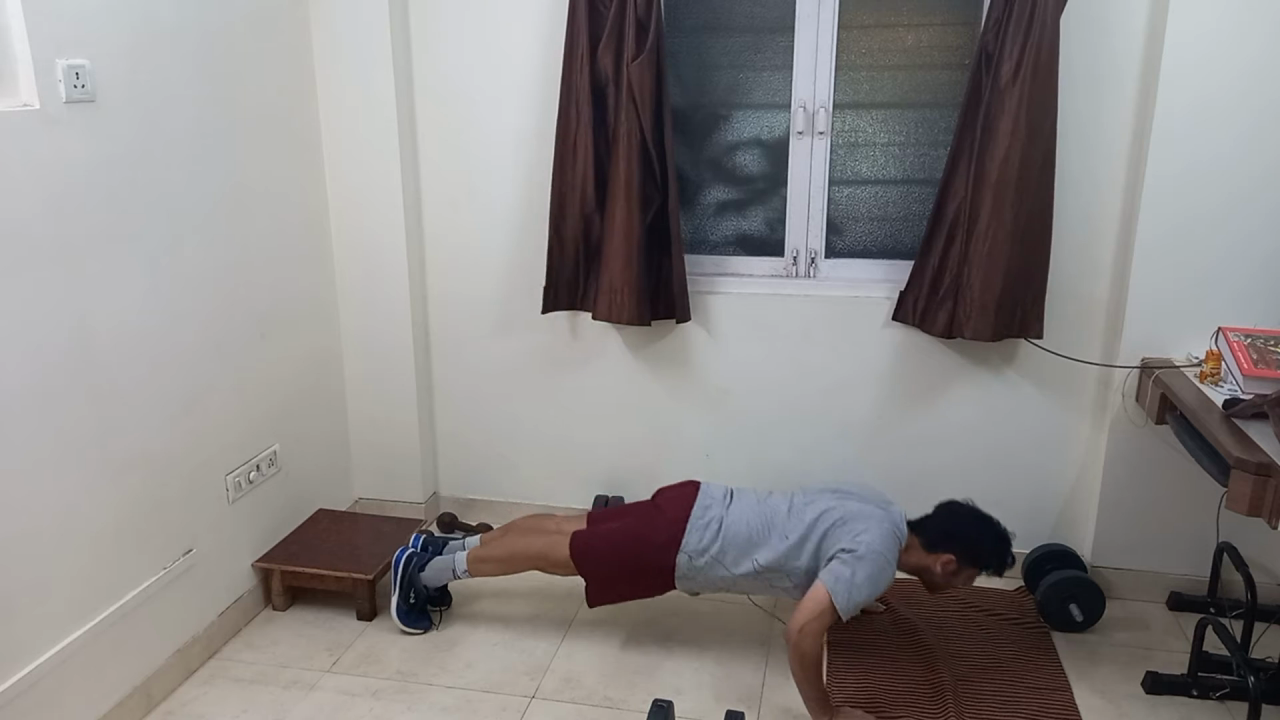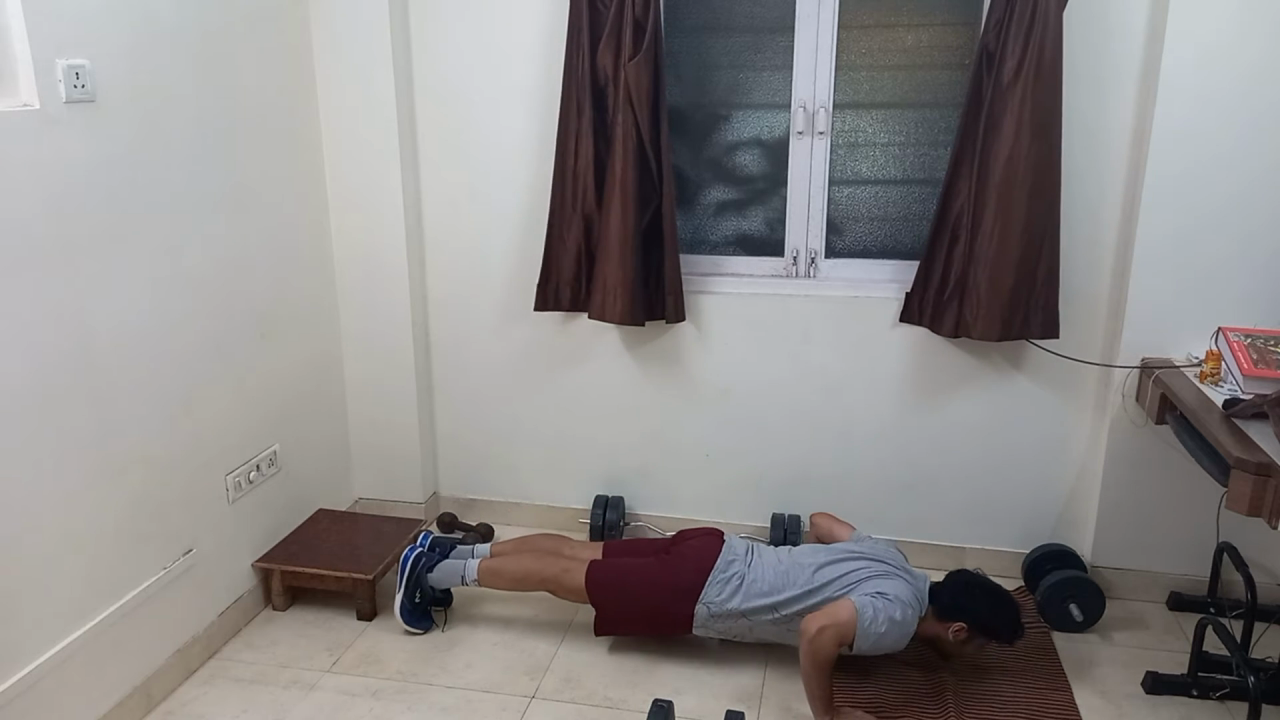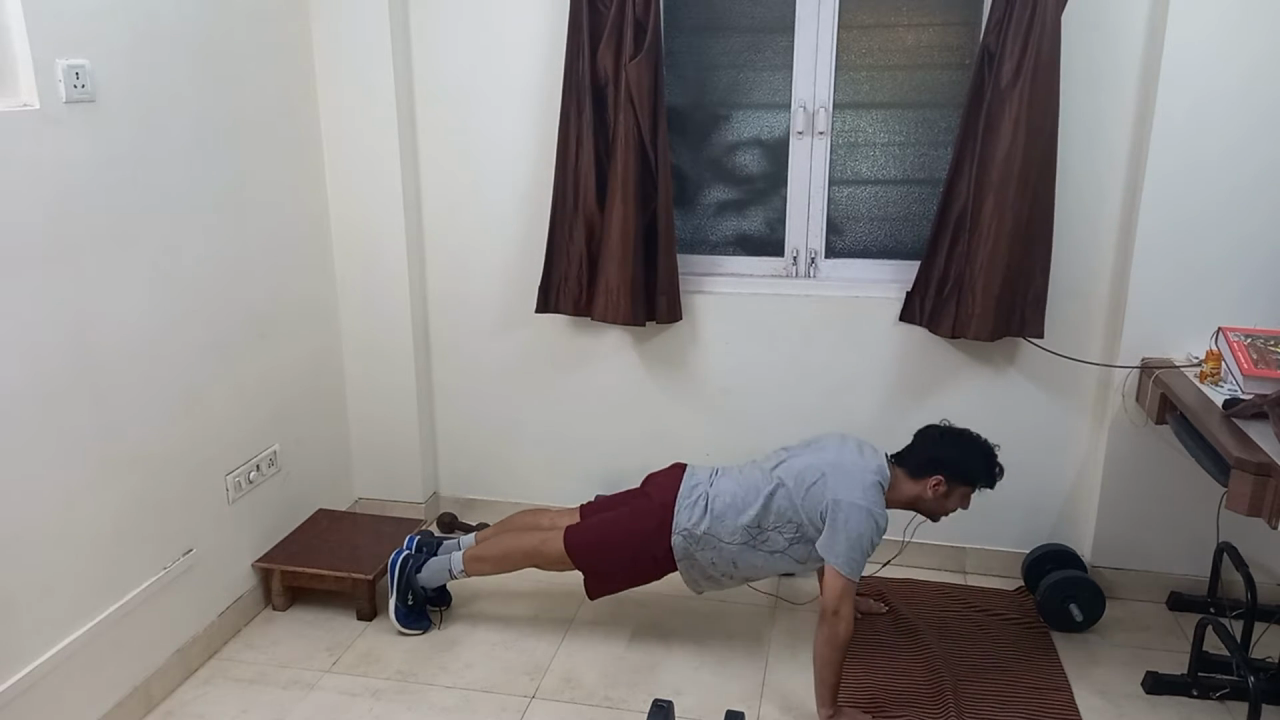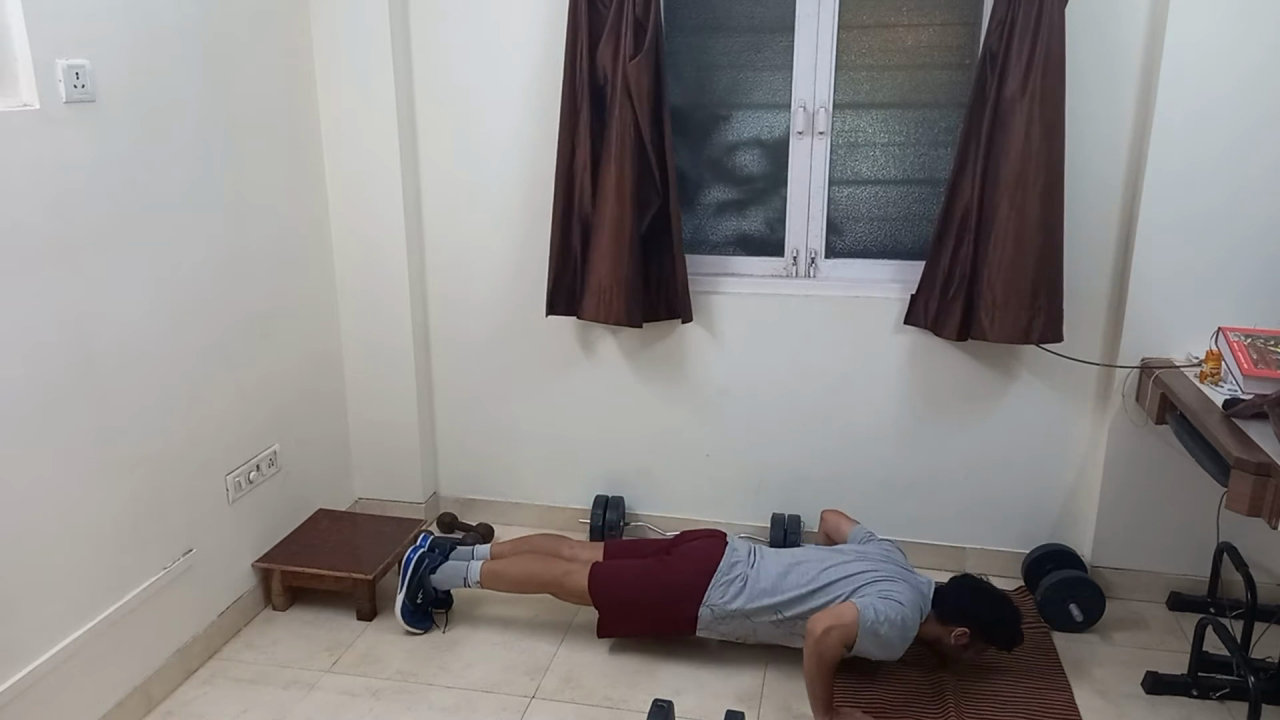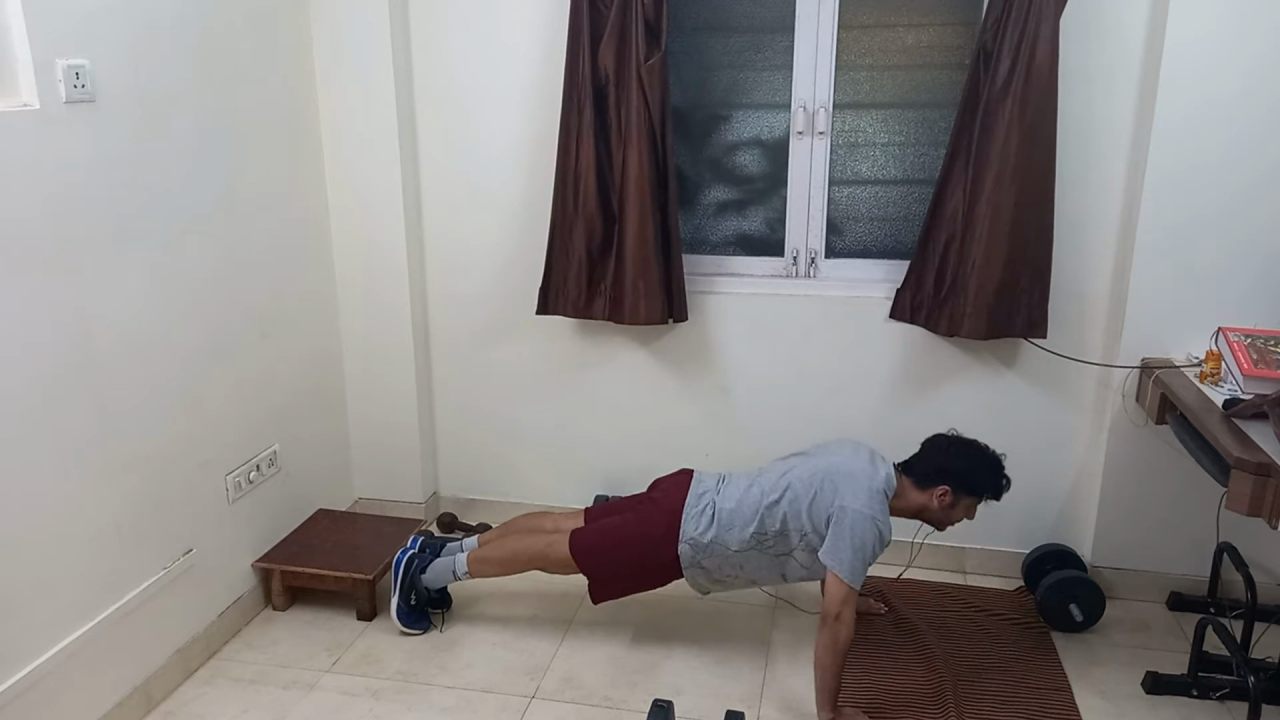
dt=1s
person 1, frame 1
left shoulder: (881, 511)
right shoulder: (877, 560)
right elbow: (801, 630)
left wrist: (845, 596)
left hip: (695, 508)
right hip: (685, 545)
left knee: (565, 529)
right knee: (554, 553)
left ankle: (441, 549)
right ankle: (428, 569)
person 1, frame 2
left shoulder: (892, 560)
right shoulder: (896, 616)
left elbow: (821, 520)
right elbow: (817, 632)
left hip: (715, 555)
right hip: (703, 594)
left knee: (579, 555)
right knee: (566, 579)
left ankle: (452, 553)
right ankle: (435, 571)
person 1, frame 3
left shoulder: (862, 456)
right shoulder: (863, 507)
right elbow: (834, 615)
left wrist: (842, 584)
left hip: (684, 492)
right hip: (678, 529)
left knee: (558, 524)
right knee: (548, 550)
left ankle: (437, 548)
right ankle: (425, 571)
person 1, frame 4
left shoulder: (894, 563)
right shoulder: (897, 621)
left elbow: (831, 517)
right elbow: (823, 632)
left hip: (719, 557)
right hip: (707, 595)
left knee: (579, 556)
right knee: (569, 582)
left ankle: (453, 554)
right ankle: (436, 571)
person 1, frame 5
left shoulder: (869, 461)
right shoulder: (868, 515)
right elbow: (835, 619)
left wrist: (845, 588)
left hip: (690, 498)
right hip: (683, 536)
left knee: (563, 527)
right knee: (553, 552)
left ankle: (439, 550)
right ankle: (429, 569)
